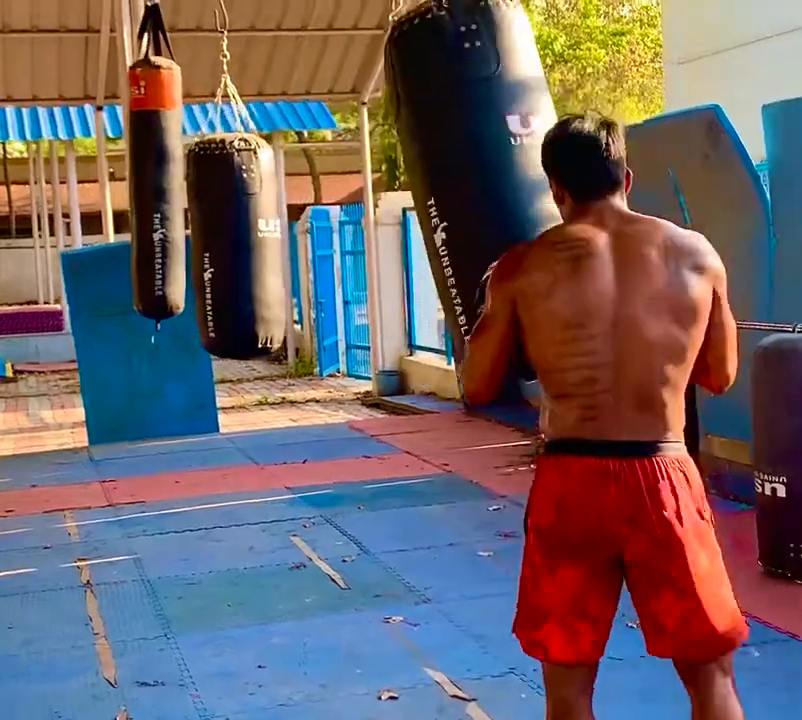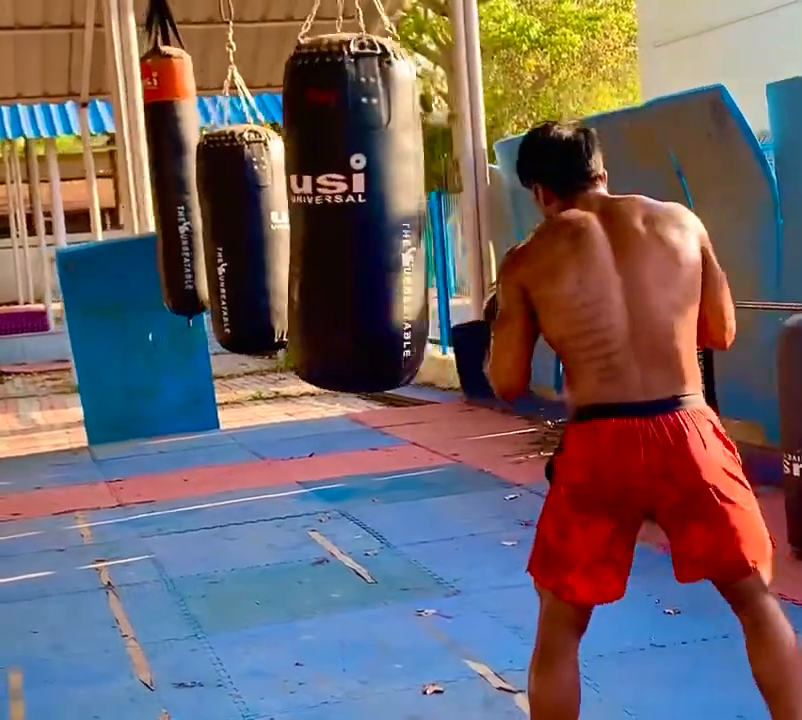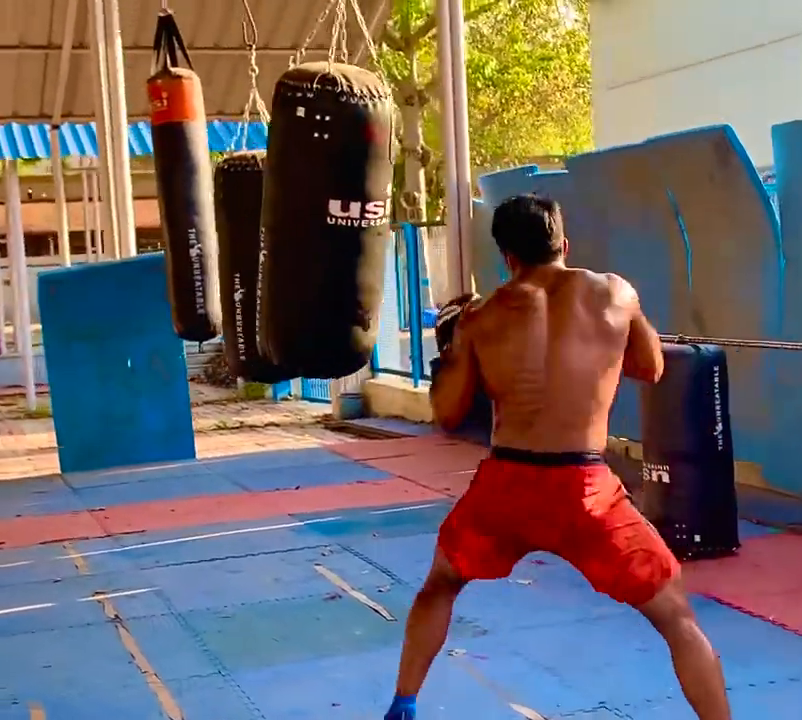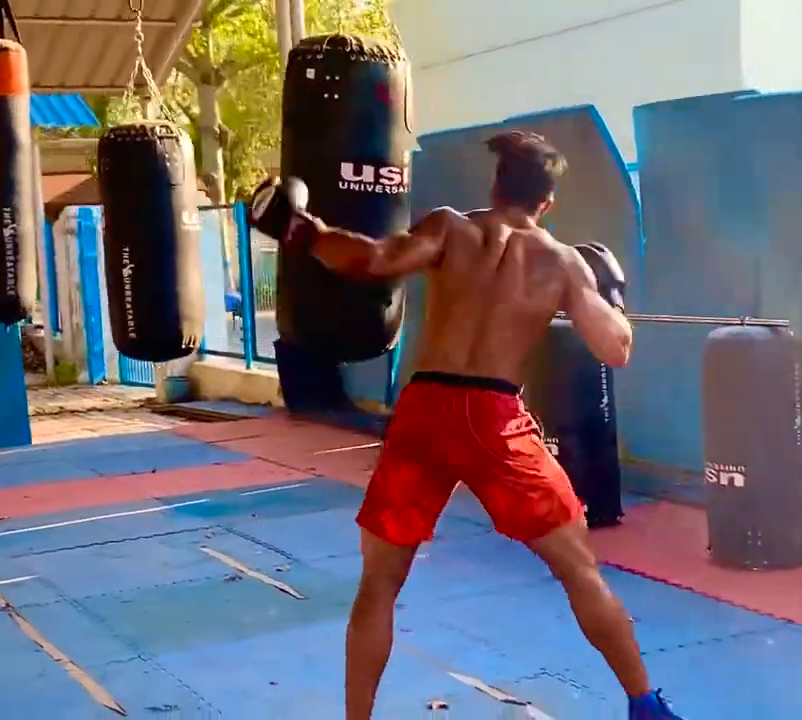
dt=1s
person 1, frame 1
left shoulder: (521, 270)
right shoulder: (695, 254)
left elbow: (477, 389)
right elbow: (720, 375)
left wrist: (489, 316)
left hip: (572, 486)
right hip: (662, 480)
right knee: (709, 669)
person 1, frame 2
left shoulder: (526, 262)
right shoulder: (680, 223)
left elbow: (506, 384)
right elbow: (721, 334)
left wrist: (505, 335)
left hip: (600, 448)
right hip: (688, 436)
left knee: (558, 633)
person 1, frame 3
left shoulder: (481, 320)
right shoulder: (615, 294)
left elbow: (447, 415)
right elbow: (652, 369)
left wrist: (452, 351)
left hip: (505, 485)
right hip: (584, 490)
left knee: (440, 584)
right knee: (677, 617)
person 1, frame 4
left shoulder: (450, 228)
right shoulder: (563, 261)
left elbow: (372, 262)
right elbow: (616, 351)
left wrist: (299, 227)
right wrist: (611, 289)
left hip: (428, 415)
right hip: (499, 424)
left knee: (378, 584)
right knee: (578, 568)
